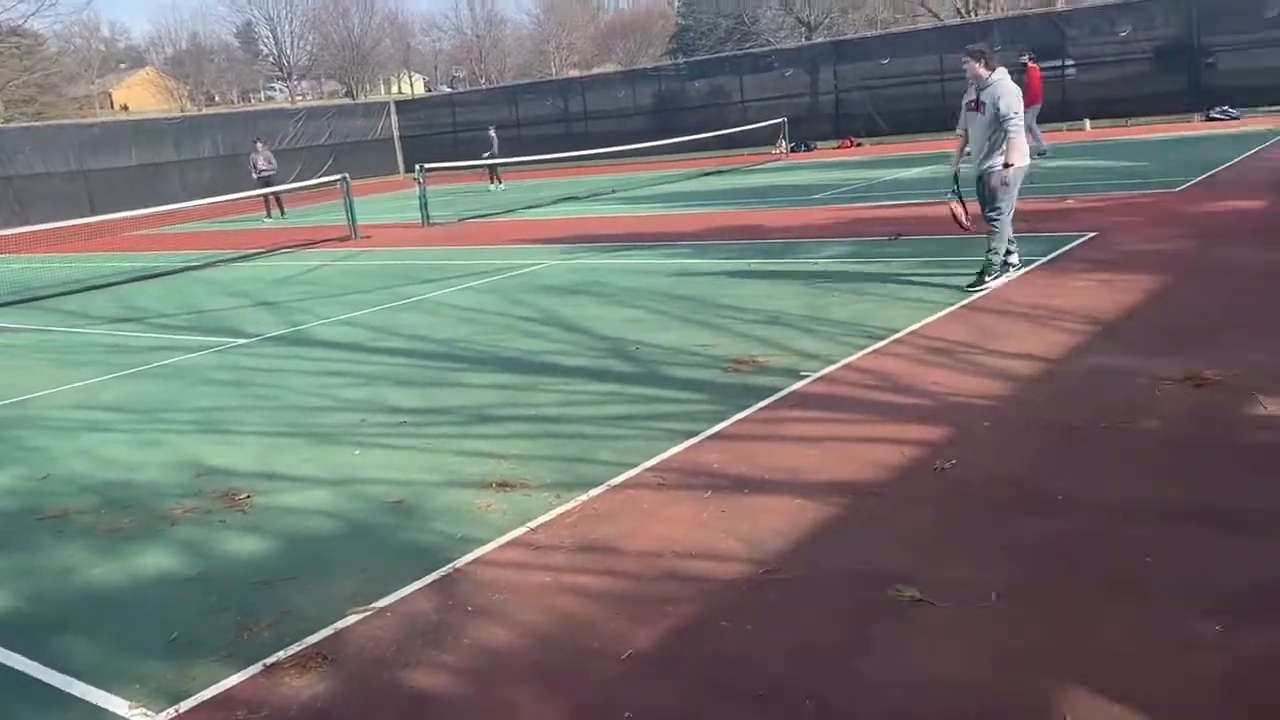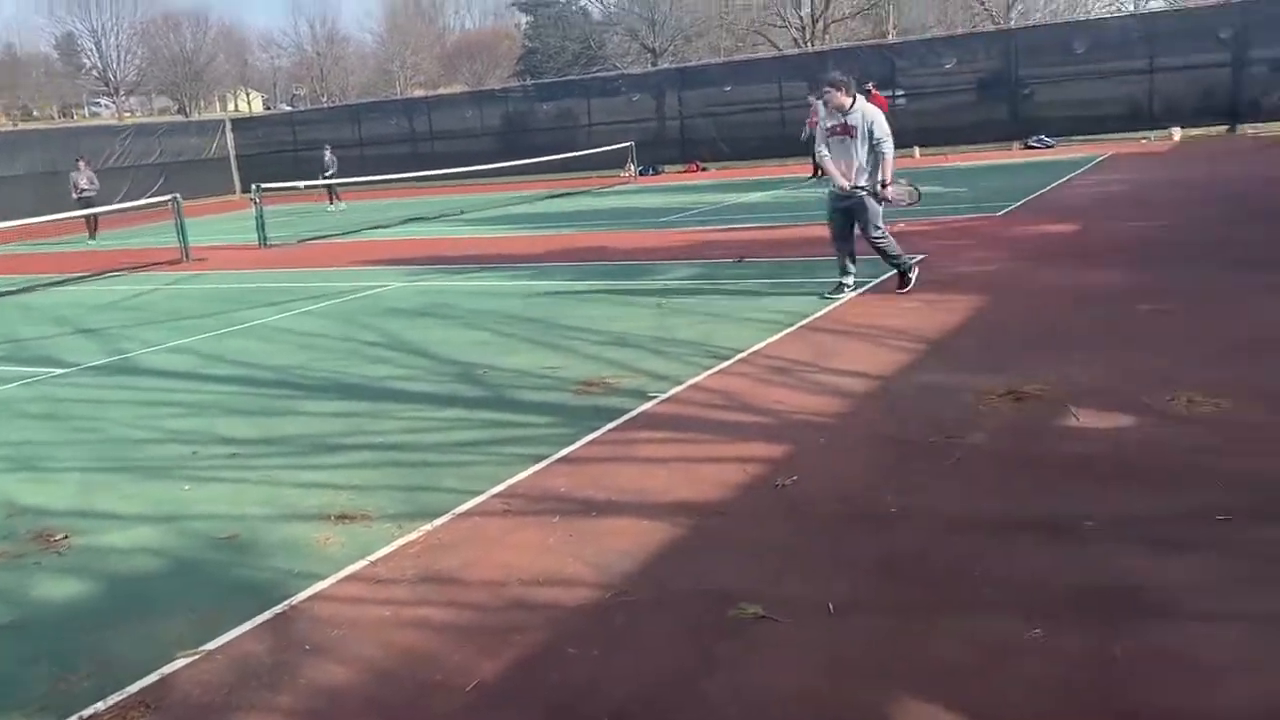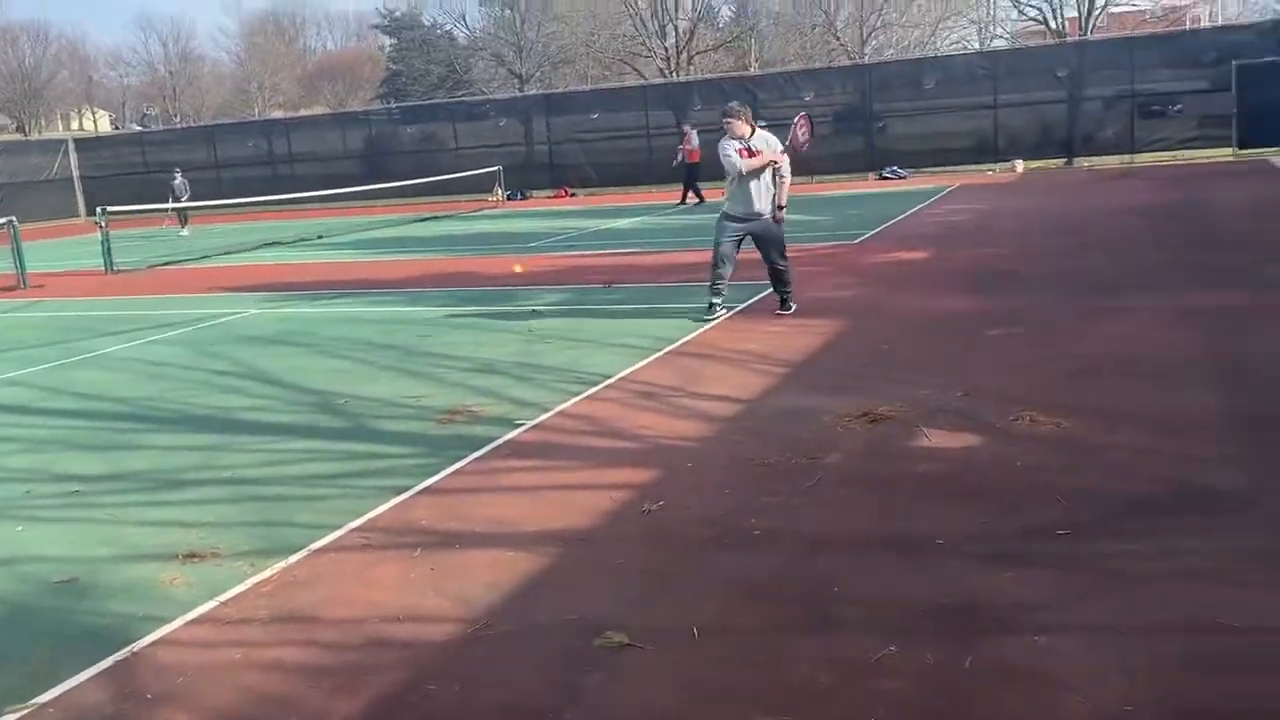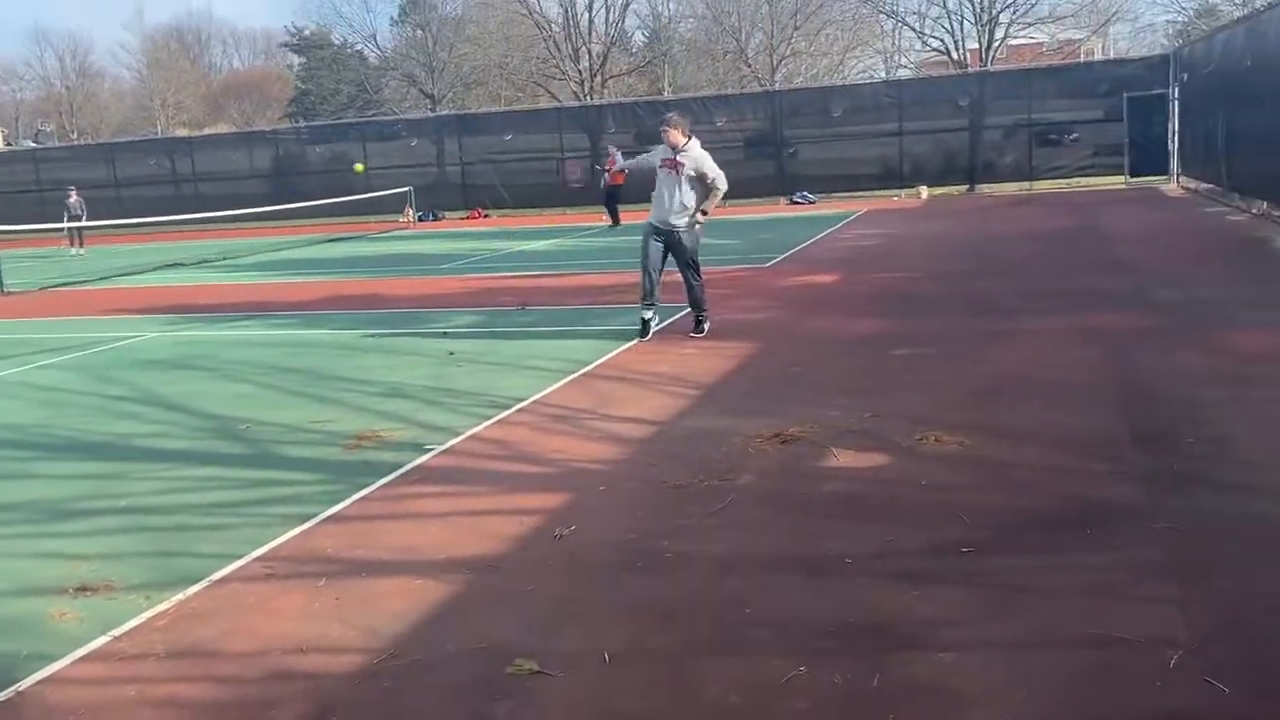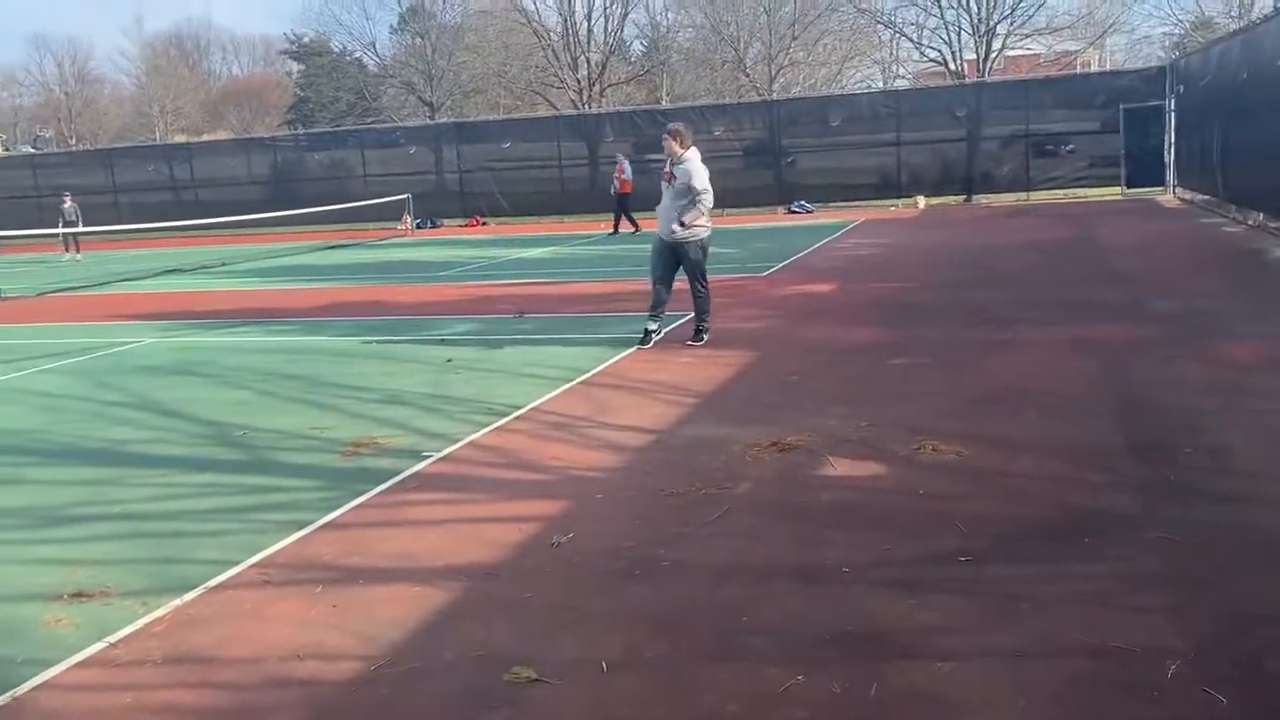
dt=0.3s
person 1, frame 1
left shoulder: (1003, 88)
right shoulder: (972, 92)
left elbow: (1014, 129)
right elbow: (964, 129)
left wrist: (1008, 165)
right wrist: (956, 158)
left hip: (1005, 165)
right hip: (987, 165)
left knee: (997, 214)
right knee: (992, 214)
left ankle: (992, 269)
right ankle: (1011, 259)
person 1, frame 2
left shoulder: (870, 113)
right shoulder: (826, 119)
left elbow: (885, 150)
right elbow: (822, 153)
left wrist: (885, 183)
right wrist: (837, 176)
left hip: (866, 190)
right hip: (840, 191)
left knee: (875, 234)
right knee: (840, 238)
left ankle: (906, 269)
right ankle: (847, 280)
person 1, frame 3
left shoulder: (769, 141)
right shoulder: (726, 143)
left elbow: (784, 175)
right elbow: (736, 167)
left wrist: (780, 206)
right wrist: (768, 157)
left hip: (764, 216)
right hip: (733, 215)
left knee: (777, 259)
right knee: (721, 255)
left ankle: (786, 298)
right ankle: (717, 302)
person 1, frame 4
left shoulder: (698, 156)
right shoulder: (662, 151)
left elbow: (720, 185)
right elbow: (646, 160)
left wrist: (704, 212)
right wrist: (624, 165)
left hip: (684, 228)
right hip: (656, 225)
left knee: (691, 275)
right knee: (650, 271)
left ankle: (701, 318)
right ankle: (648, 316)
person 1, frame 5
left shoulder: (694, 167)
right shoulder: (670, 164)
left elbow: (706, 202)
left wrist: (683, 224)
left hip: (692, 238)
right hip: (665, 237)
left knee: (698, 285)
right knee: (659, 282)
left ankle: (701, 328)
right ankle: (653, 327)
